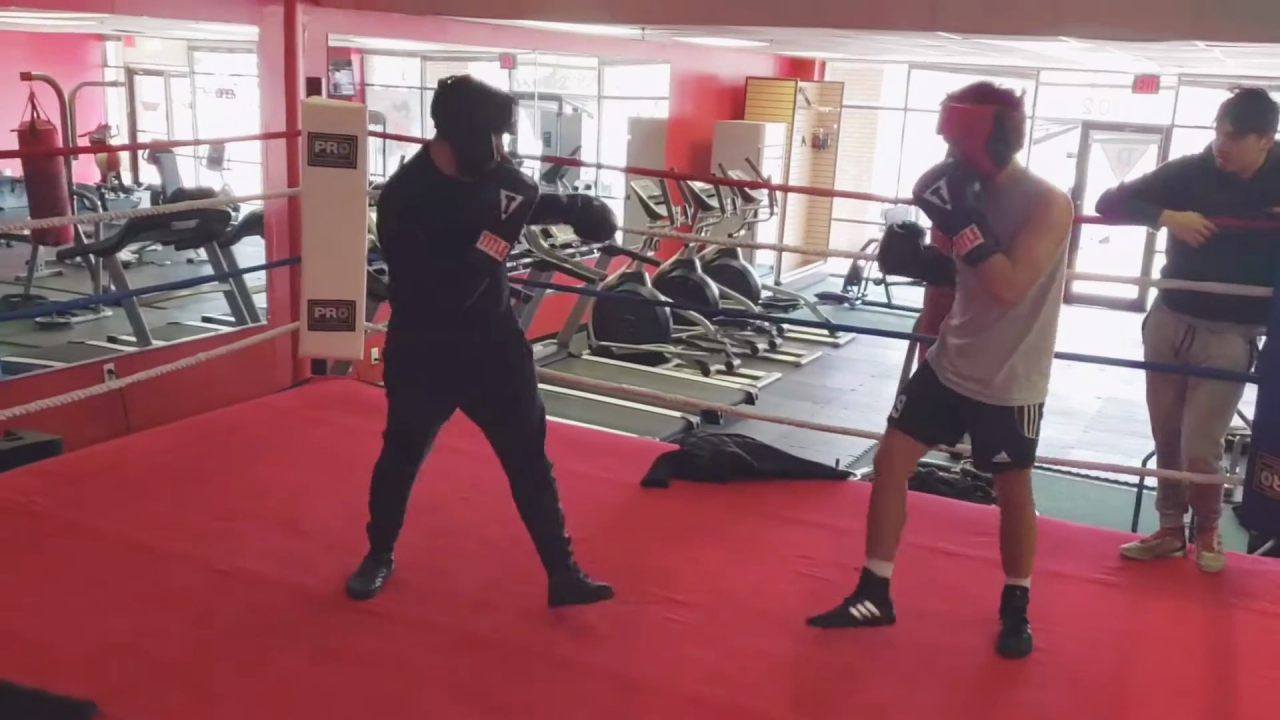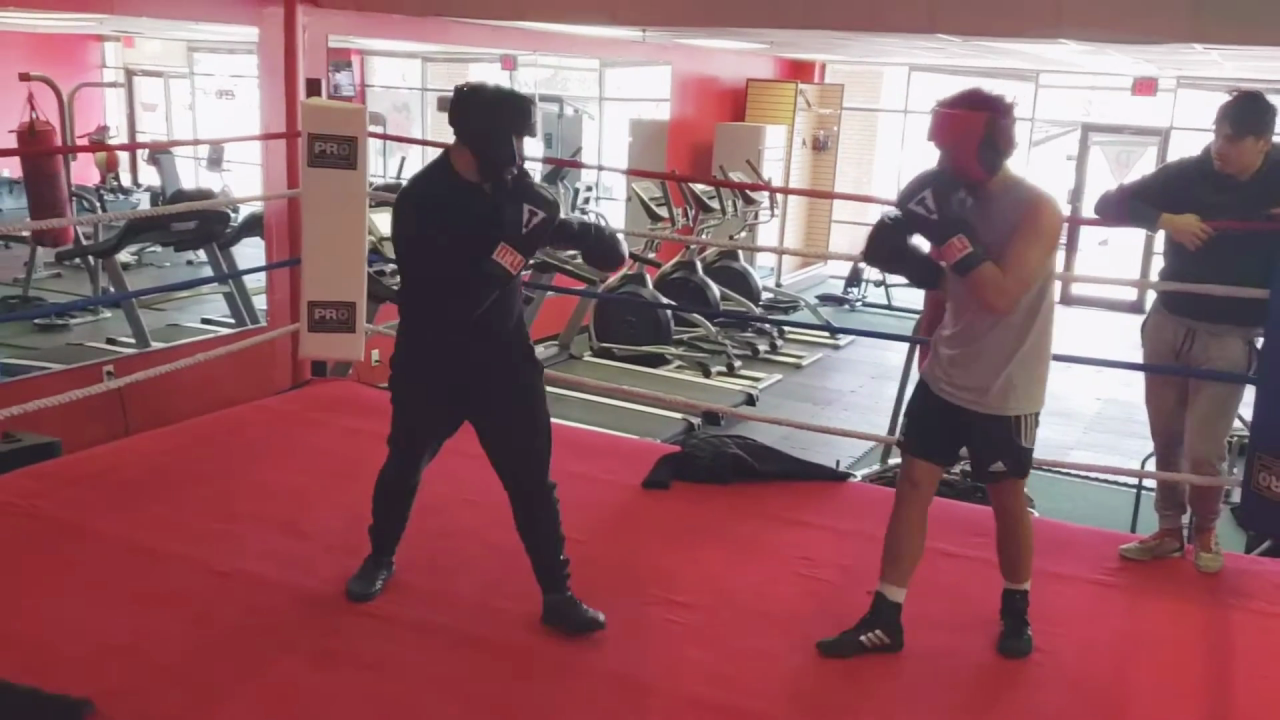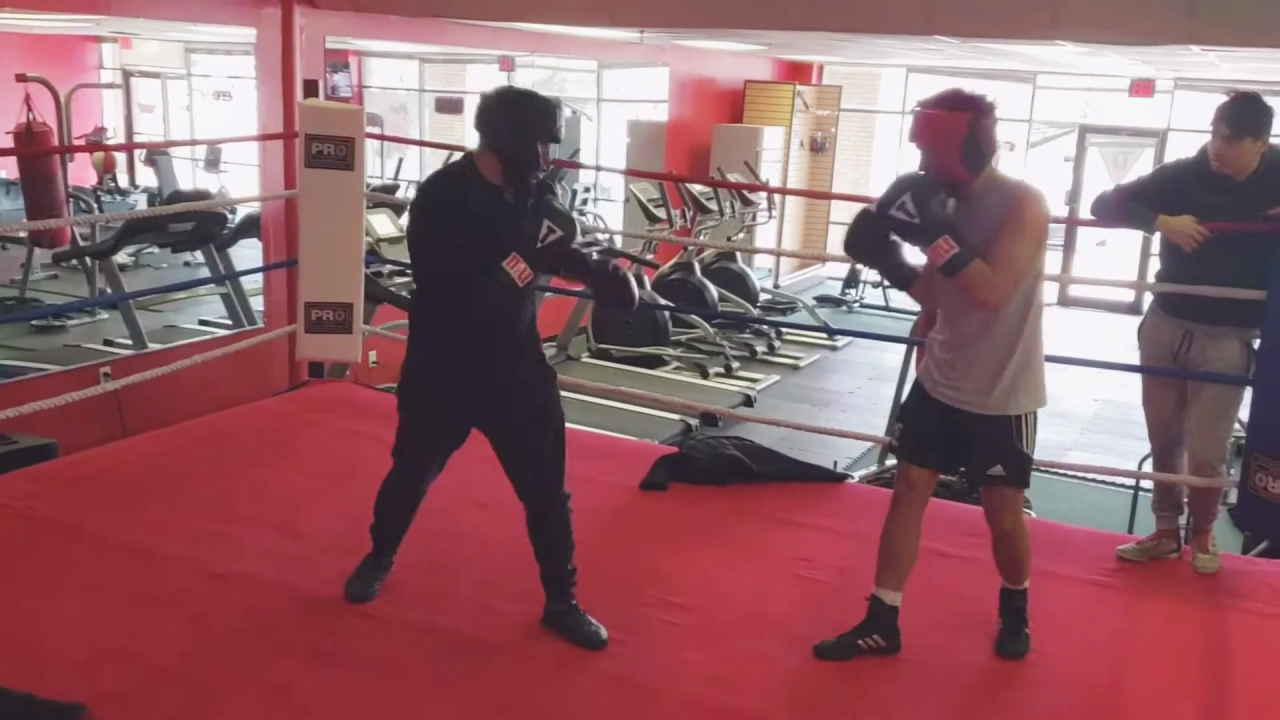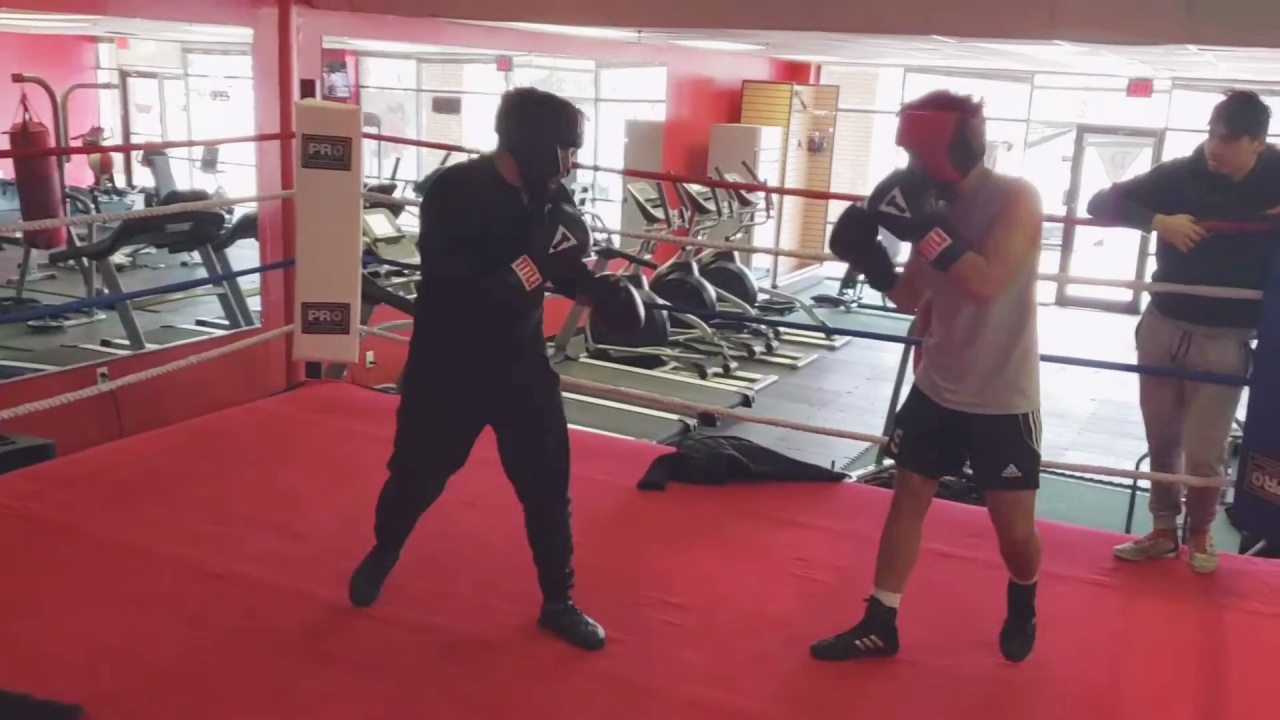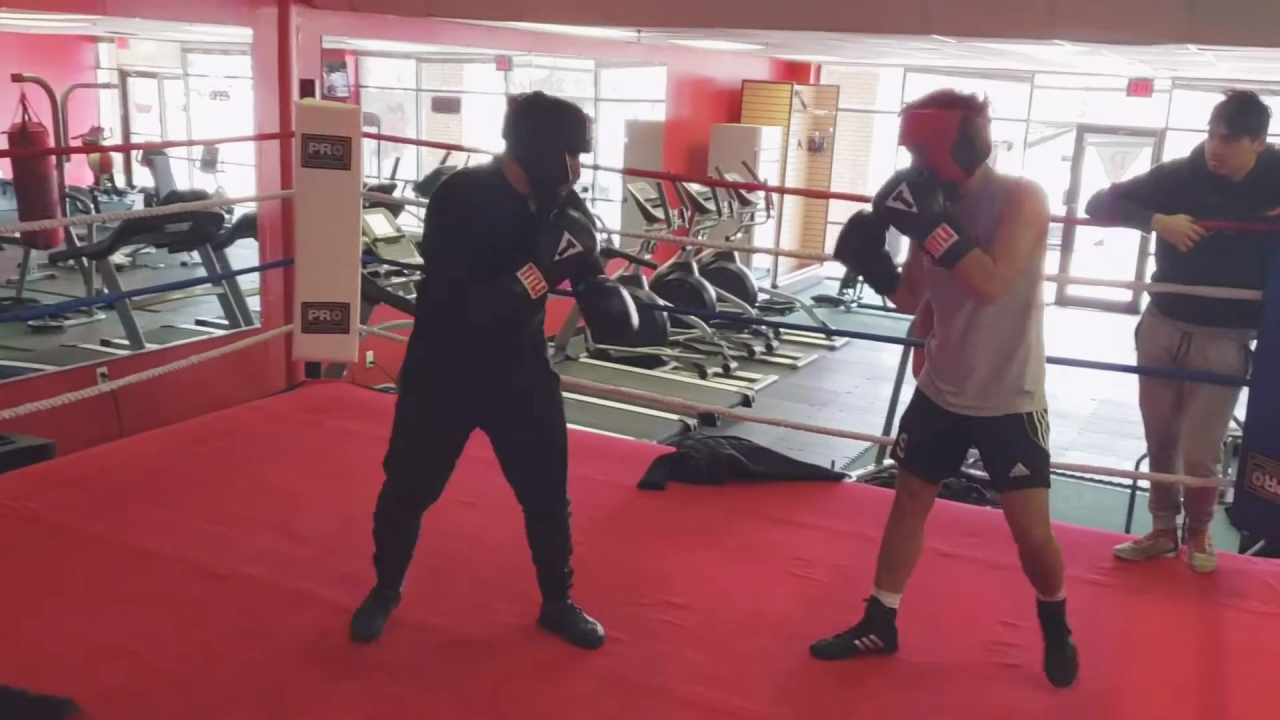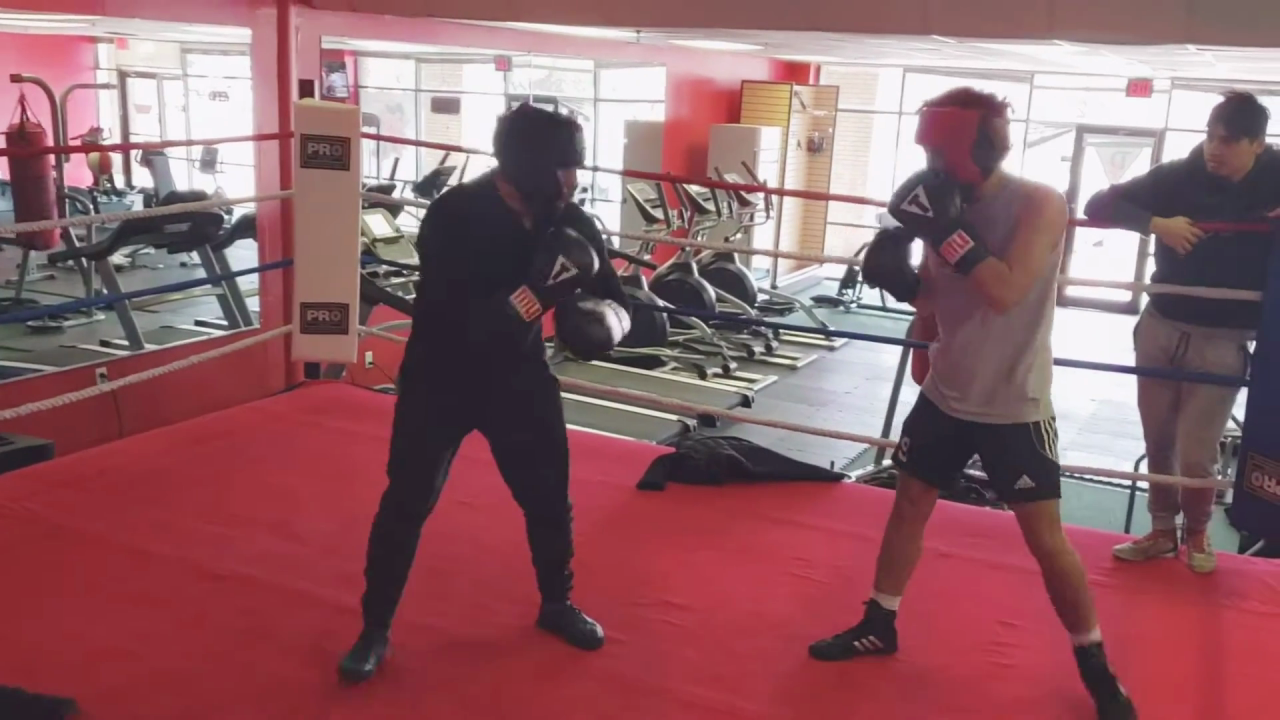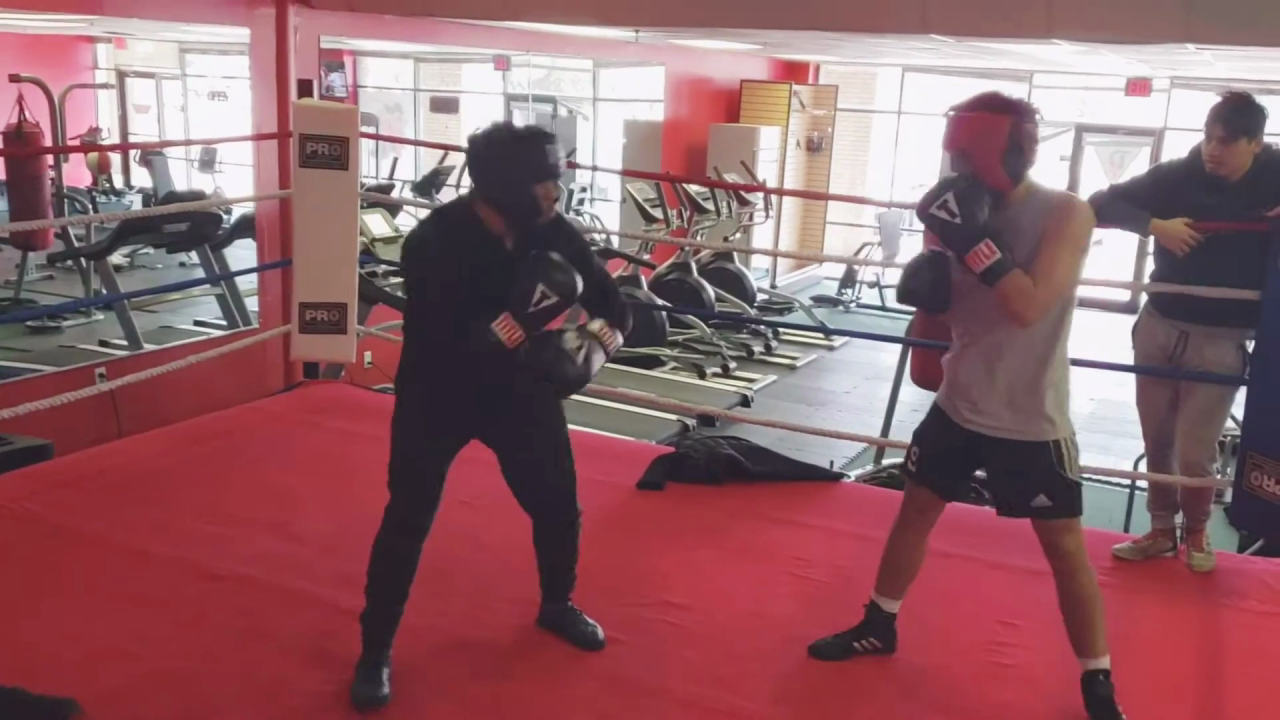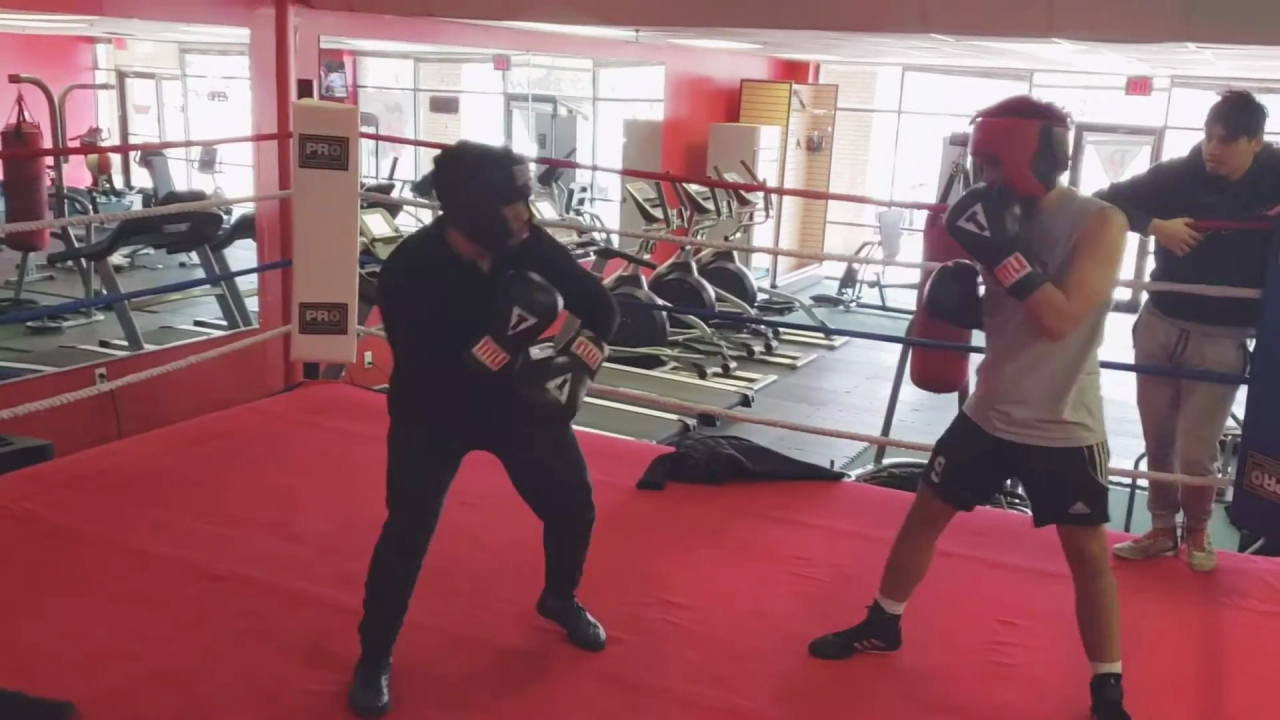
dt=0.1s
person 1, frame 1
left shoulder: (1048, 205)
right shoulder: (975, 196)
left elbow: (1009, 286)
left wrist: (959, 223)
right wrist: (921, 259)
left hip: (1008, 381)
right hip: (948, 365)
left knee: (1014, 494)
right knee: (890, 467)
left ankle: (1016, 605)
right ankle: (874, 595)
person 1, frame 2
left shoulder: (1037, 210)
right shoulder: (966, 203)
left elbow: (1001, 294)
left wrist: (947, 232)
right wrist: (911, 260)
left hip: (1004, 392)
right hip: (944, 377)
left knee: (1007, 503)
right knee: (912, 492)
left ankle: (1016, 607)
right ankle: (884, 619)
person 1, frame 3
left shoulder: (1022, 204)
right shoulder: (945, 205)
left elbow: (991, 291)
left wrist: (931, 233)
right wrist: (885, 256)
left hip: (1002, 393)
right hip: (940, 383)
left knee: (1004, 514)
right knee: (908, 493)
left ankle: (1015, 605)
right ankle: (881, 623)
person 1, frame 4
left shoulder: (1015, 199)
right shoulder: (940, 205)
left elbow: (984, 285)
right elbow: (909, 295)
left wrist: (923, 229)
right wrist: (870, 258)
left hip: (1002, 397)
right hip: (938, 387)
left knee: (1013, 522)
right knee: (908, 498)
left ankle: (1023, 600)
right ankle: (880, 624)
person 1, frame 5
left shoulder: (1022, 199)
right shoulder: (934, 203)
left elbow: (989, 283)
right elbow: (911, 297)
left wrist: (929, 225)
right wrist: (875, 263)
left hip: (1010, 398)
right hip: (941, 390)
left knee: (1029, 526)
right knee: (909, 503)
left ankle: (1054, 614)
right ankle: (879, 626)
person 1, frame 6
left shoulder: (1037, 204)
right shoulder: (953, 209)
left elbow: (1004, 293)
left wrist: (945, 231)
right wrist: (898, 272)
left hip: (1015, 405)
right hip: (945, 394)
left knee: (1045, 540)
right knee: (909, 502)
left ankle: (1094, 663)
right ankle: (879, 625)
person 1, frame 7
left shoulder: (1064, 215)
right shoulder: (978, 214)
left elbow: (1028, 308)
left wrist: (973, 241)
right wrist: (933, 289)
left hip: (1030, 418)
right hip: (960, 403)
left knee: (1065, 553)
right knee: (914, 512)
right ankle: (878, 627)
person 1, frame 8
left shoulder: (1098, 222)
right shoulder: (1001, 218)
left elbow: (1060, 320)
left wrist: (1001, 249)
right wrist: (960, 301)
left hip: (1063, 428)
right hip: (989, 414)
left knee: (1089, 558)
right knee: (924, 518)
right ankle: (881, 625)
person 2, frame 1
left shoulder: (490, 173)
right shoulder: (405, 198)
left elbow: (529, 200)
right elbow: (445, 293)
left wrist: (570, 207)
right wrist: (500, 229)
left hip: (493, 343)
right hip: (423, 350)
left knee: (528, 456)
right knee: (402, 454)
left ankle: (562, 573)
right ankle: (379, 555)
person 2, frame 2
left shoulder: (505, 182)
right shoulder: (422, 202)
left elbow: (536, 222)
right elbow: (455, 300)
left wrist: (579, 235)
right wrist: (517, 242)
left hip: (503, 353)
right hip: (432, 359)
left knee: (530, 477)
right knee: (406, 463)
left ankle: (557, 594)
right ankle: (380, 557)
person 2, frame 3
left shoulder: (532, 192)
right shoulder: (440, 199)
left elbow: (552, 256)
right elbow: (454, 302)
left wrist: (595, 272)
right wrist: (527, 256)
left hip: (517, 363)
right hip: (443, 366)
left knee: (546, 486)
right knee: (412, 470)
left ankle: (561, 602)
right ankle: (379, 557)
person 2, frame 4
left shoulder: (548, 196)
right shoulder: (453, 194)
left elbow: (564, 270)
right elbow: (459, 297)
left wrist: (603, 291)
right wrist: (538, 260)
left hip: (520, 365)
right hip: (447, 366)
left knee: (548, 488)
right knee: (415, 477)
left ankle: (558, 602)
right ankle: (382, 555)
person 2, frame 5
left shoulder: (562, 205)
right shoulder: (459, 200)
left elbow: (589, 279)
right elbow: (458, 306)
left wrist: (610, 303)
right wrist: (543, 268)
left hip: (520, 369)
right hip: (442, 370)
left knee: (547, 490)
right knee: (410, 486)
left ankle: (557, 603)
right ankle: (386, 590)
person 2, frame 6
left shoulder: (564, 220)
right shoulder: (454, 217)
left elbow: (609, 293)
right elbow: (456, 322)
left wrist: (602, 317)
right wrist: (539, 290)
left hip: (519, 374)
right hip: (440, 376)
left knee: (548, 495)
right knee: (408, 499)
left ankle: (557, 603)
right ankle: (375, 629)
person 2, frame 7
left shoulder: (549, 232)
right shoulder: (433, 244)
left elbow: (611, 303)
right elbow: (443, 352)
left wrist: (587, 344)
right wrist: (526, 315)
left hip: (518, 386)
right hip: (436, 393)
left knee: (558, 502)
right knee: (408, 516)
left ankle: (556, 604)
right ankle: (375, 651)
person 2, frame 8
left shoulder: (530, 247)
right shoulder: (409, 271)
left elbow: (601, 307)
right elbow: (425, 379)
left wrist: (571, 369)
right wrist: (505, 339)
left hip: (516, 395)
right hip: (431, 409)
left knee: (572, 502)
right knee: (407, 532)
left ankle: (560, 599)
right ankle: (374, 658)
person 3, frame 1
right shoulder: (1189, 172)
right elbow: (1110, 202)
right wrist: (1168, 217)
left hip: (1231, 333)
right hip: (1170, 320)
left knee: (1201, 446)
right knee: (1167, 437)
left ankle: (1208, 530)
right ankle: (1170, 529)
person 3, frame 2
right shoulder: (1186, 174)
right elbow: (1109, 204)
right wrist: (1165, 220)
left hip: (1230, 335)
right hip: (1169, 322)
left knee: (1204, 449)
right knee: (1167, 439)
left ankle: (1205, 531)
right ankle: (1169, 530)
person 3, frame 3
right shoulder: (1183, 175)
right elbow: (1106, 204)
right wrist: (1162, 222)
left hip: (1228, 336)
right hip: (1166, 324)
left knee: (1207, 451)
right knee: (1164, 440)
left ankle: (1203, 532)
right ankle: (1166, 531)
person 3, frame 4
right shoulder: (1179, 175)
right elbow: (1102, 203)
right wrist: (1158, 220)
left hip: (1225, 337)
right hip: (1163, 325)
left knee: (1205, 452)
right knee: (1161, 440)
left ankle: (1200, 532)
right ankle: (1163, 530)
person 3, frame 5
right shoulder: (1178, 175)
right elbow: (1101, 203)
right wrist: (1157, 221)
left hip: (1225, 337)
right hip: (1163, 325)
left knee: (1200, 452)
right knee: (1160, 440)
left ankle: (1198, 531)
right ankle: (1163, 530)
person 3, frame 6
right shoulder: (1177, 176)
right elbow: (1099, 205)
right wrist: (1156, 223)
left hip: (1224, 338)
right hip: (1161, 325)
left knee: (1197, 453)
right knee: (1158, 441)
left ankle: (1197, 531)
right ankle: (1162, 530)
person 3, frame 7
right shoulder: (1176, 175)
right elbow: (1100, 205)
right wrist: (1155, 225)
left hip: (1222, 337)
right hip: (1159, 324)
left knee: (1196, 452)
right knee: (1157, 440)
left ankle: (1196, 531)
right ankle: (1162, 530)
person 3, frame 8
right shoulder: (1176, 175)
right elbow: (1102, 204)
right wrist: (1156, 225)
left hip: (1222, 336)
right hip: (1160, 323)
left knee: (1197, 451)
right knee: (1158, 440)
left ankle: (1197, 530)
right ankle: (1163, 529)
